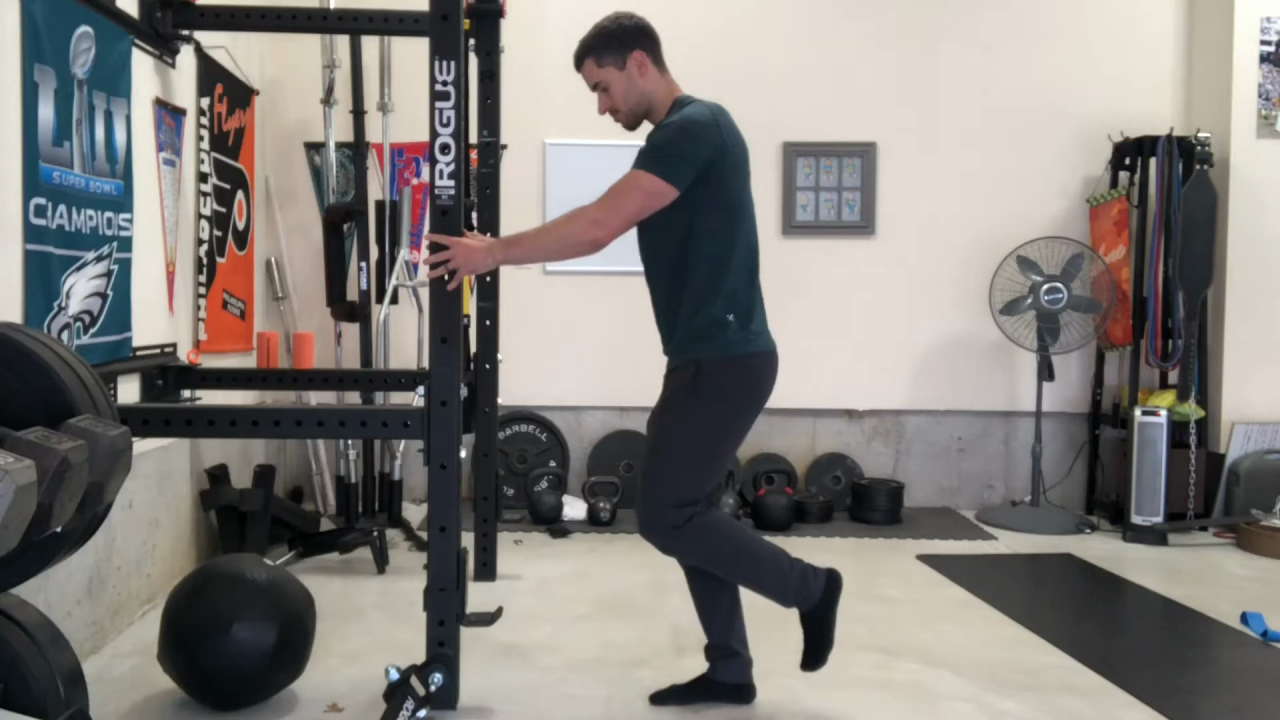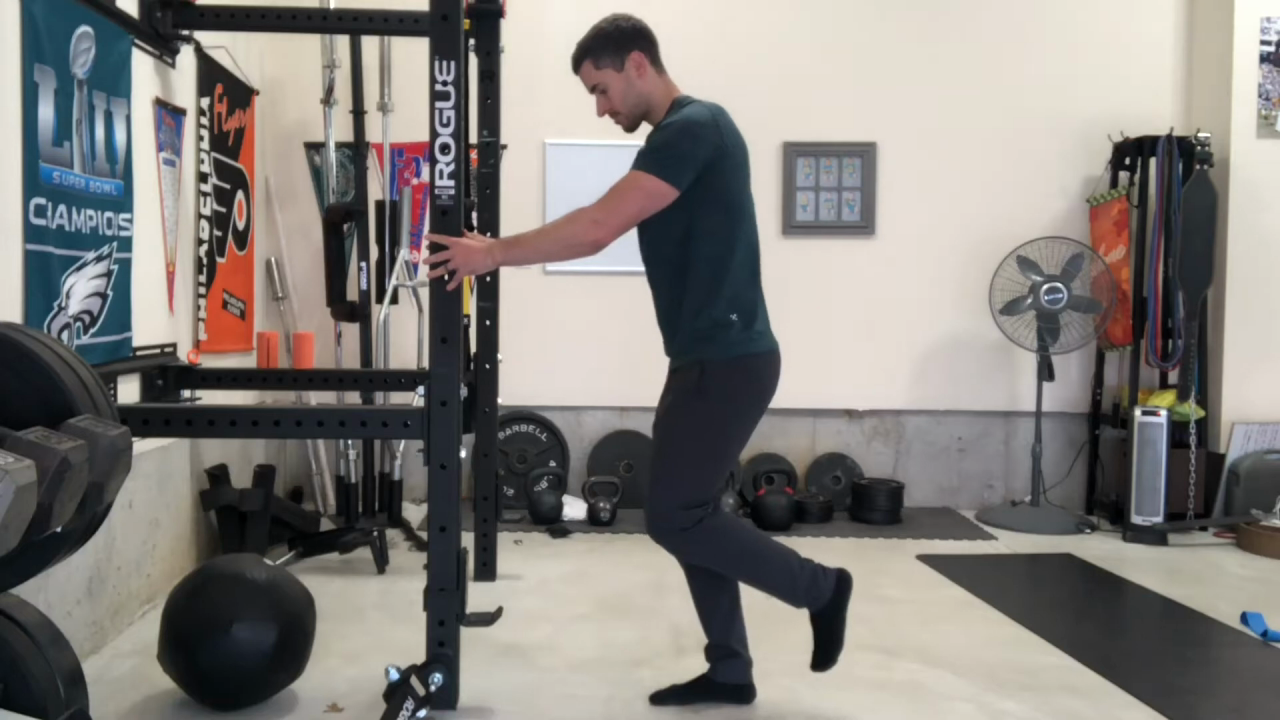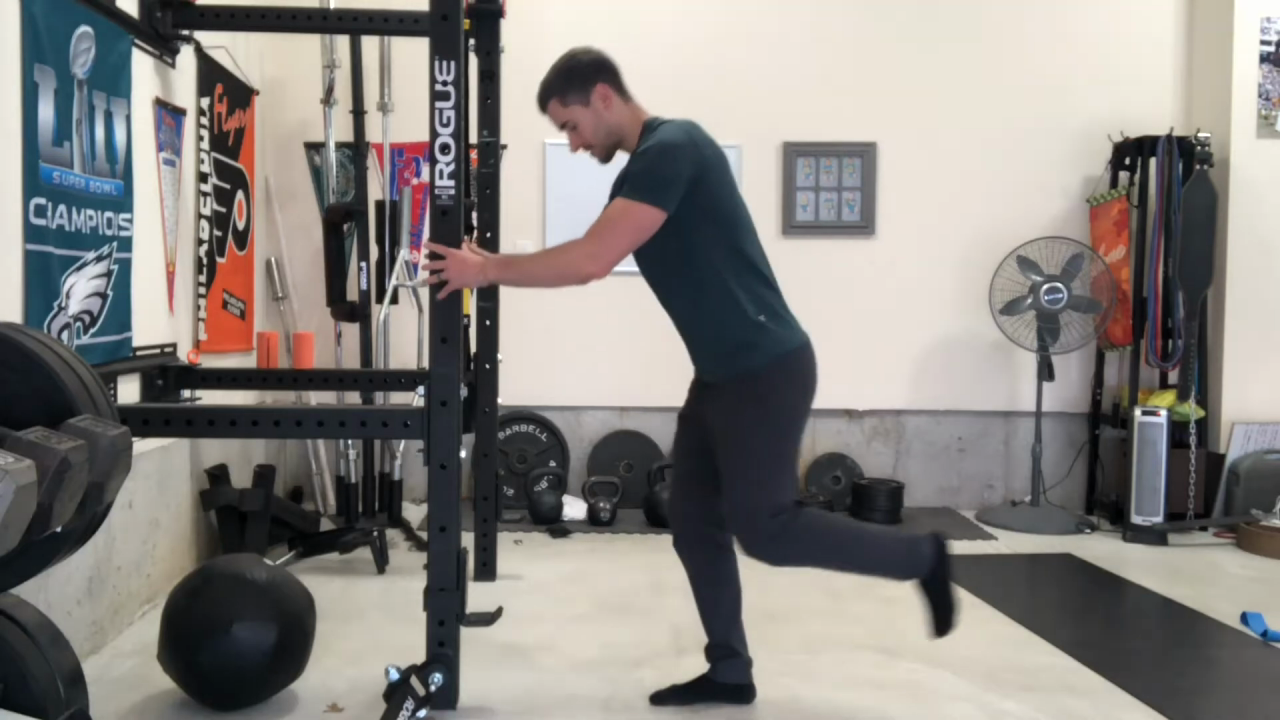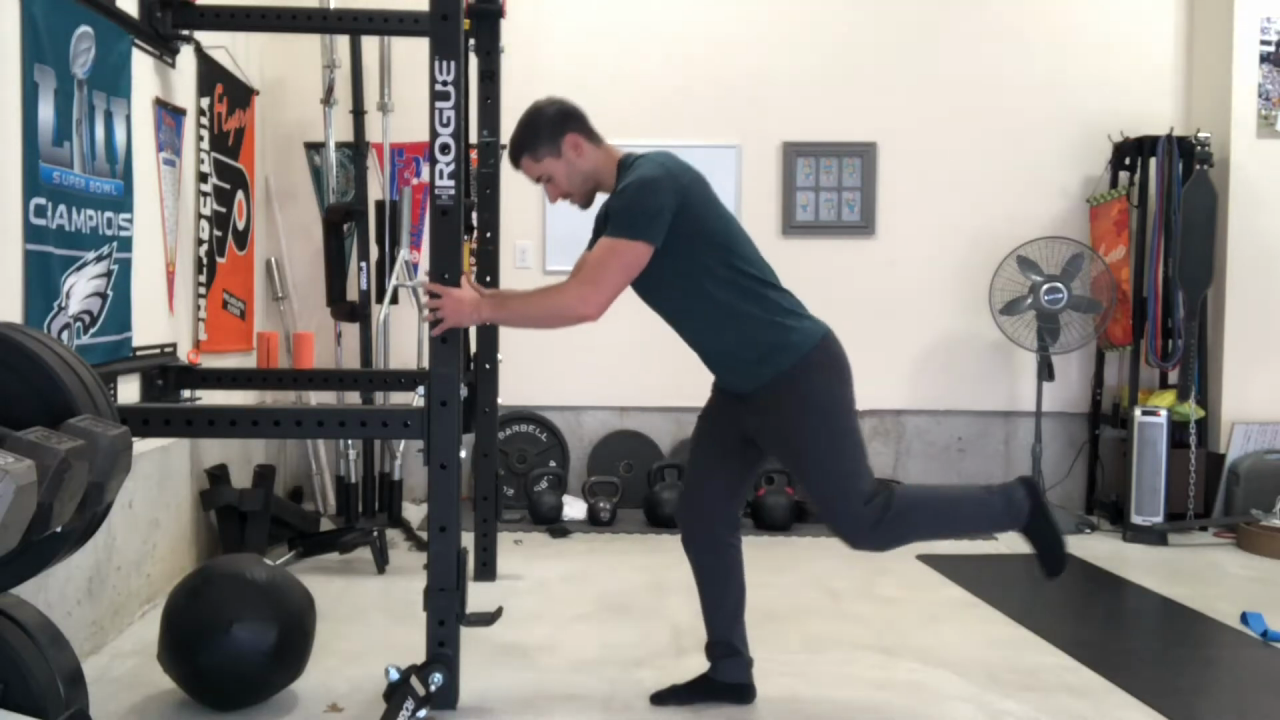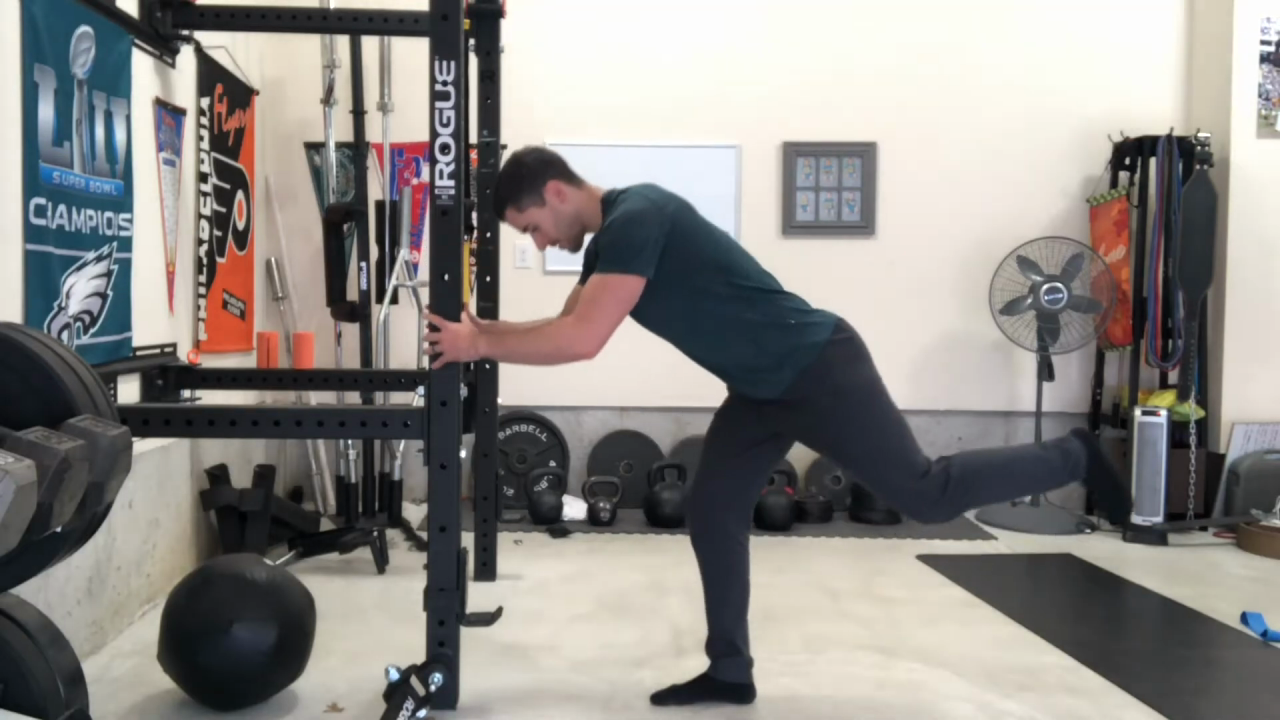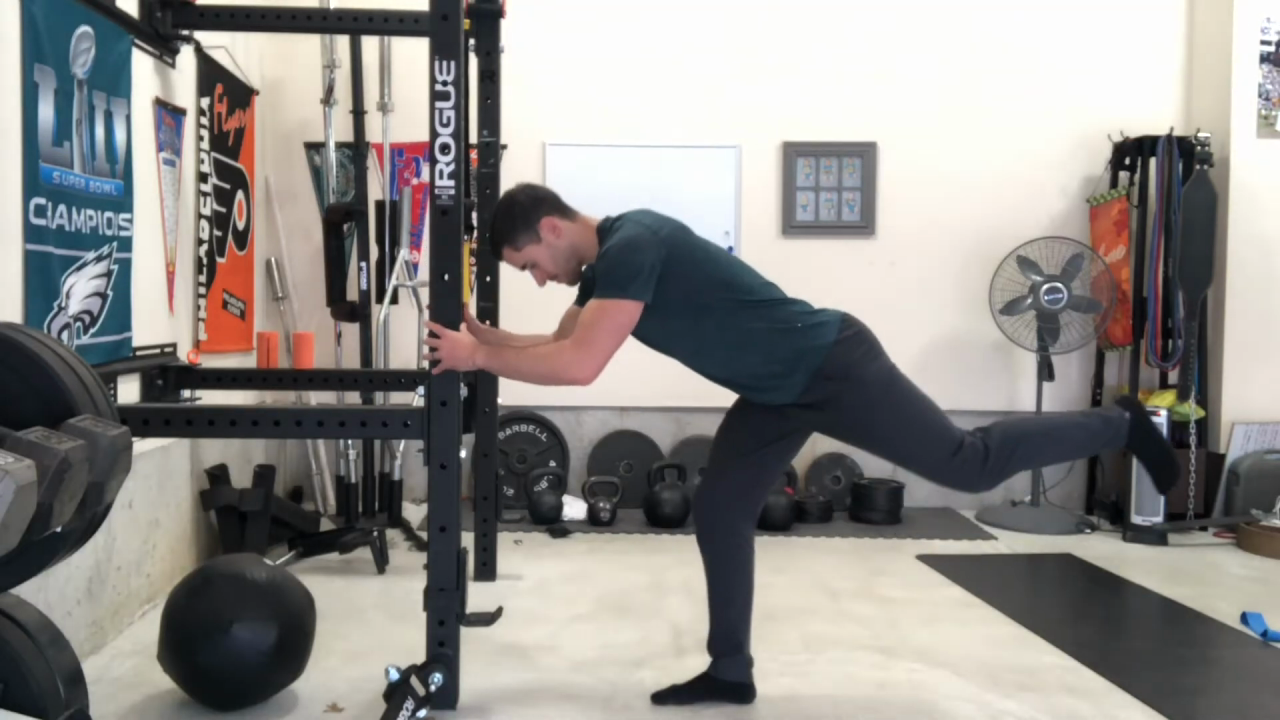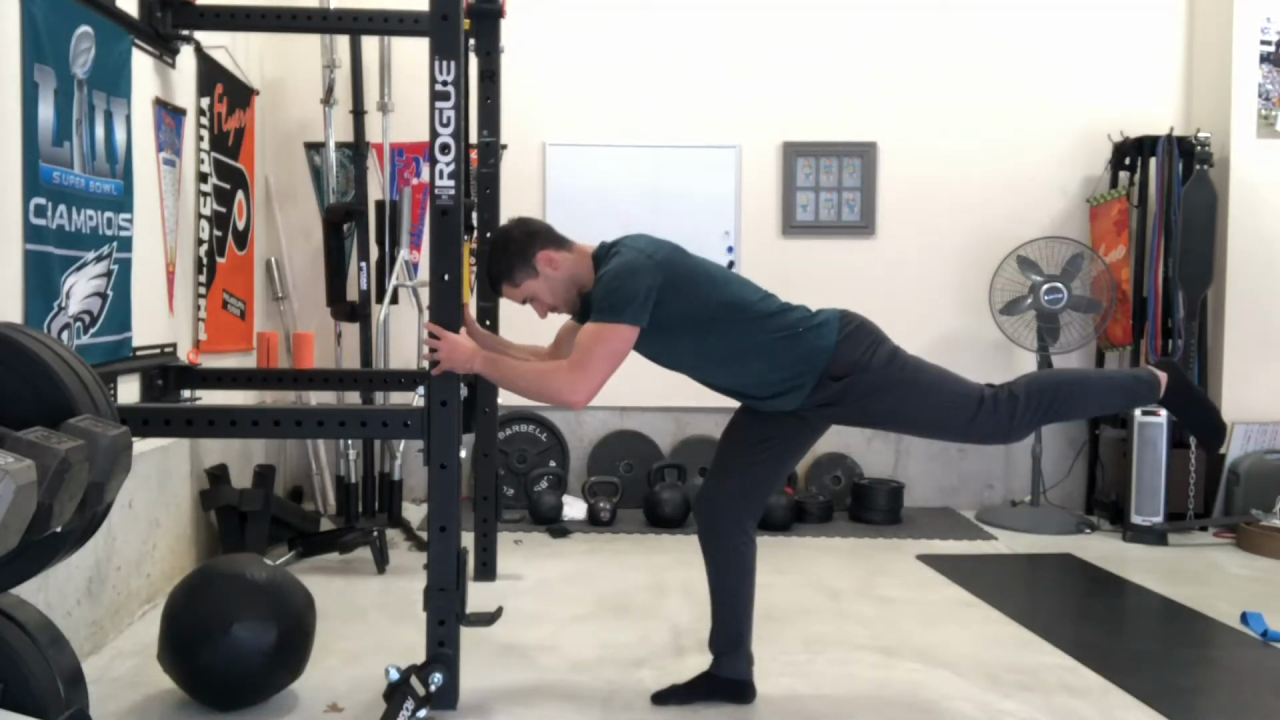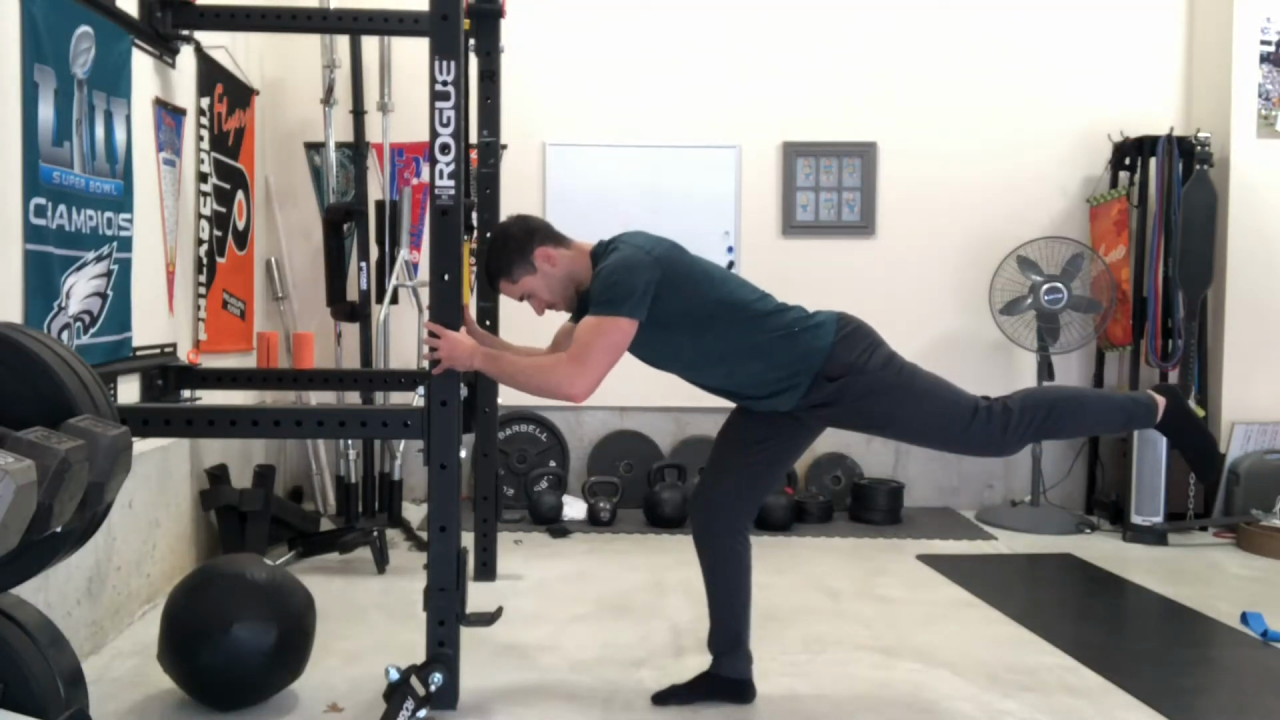
dt=0.4s
person 1, frame 1
left shoulder: (695, 128)
right shoulder: (678, 135)
left elbow: (597, 227)
right elbow: (604, 227)
left wrist: (492, 254)
right wrist: (498, 252)
left hip: (724, 361)
right hip: (707, 357)
left knee: (666, 517)
right knee: (686, 515)
left ankle: (809, 587)
right ankle: (729, 671)
person 1, frame 2
left shoulder: (694, 128)
right shoulder: (677, 136)
left elbow: (597, 227)
right elbow: (603, 227)
left wrist: (493, 254)
right wrist: (499, 253)
left hip: (726, 361)
right hip: (706, 358)
left knee: (675, 519)
right knee: (688, 517)
left ankle: (820, 588)
right ankle: (729, 671)
person 1, frame 3
left shoulder: (670, 149)
right shoulder: (649, 161)
left elbow: (592, 260)
right elbow: (592, 257)
left wrist: (489, 271)
right wrist: (491, 265)
left hip: (763, 369)
right hip: (724, 371)
left knee: (764, 528)
right knee: (694, 523)
left ankle: (918, 557)
right ankle: (728, 672)
person 1, frame 4
left shoulder: (650, 185)
right shoulder: (623, 207)
left elbow: (585, 303)
right elbow: (579, 295)
left wrist: (481, 312)
right wrist: (488, 299)
left hip: (796, 371)
right hip: (745, 382)
left knee: (860, 521)
right knee: (703, 518)
left ankle: (1013, 506)
right ankle: (729, 671)
person 1, frame 5
left shoulder: (636, 219)
right shoulder: (609, 242)
left elbow: (582, 340)
right elbow: (566, 326)
left wrist: (478, 346)
right wrist: (482, 328)
left hip: (818, 369)
right hip: (764, 385)
left knee: (924, 495)
right knee: (712, 513)
left ankle: (1073, 459)
right ankle: (729, 669)
person 1, frame 6
left shoulder: (633, 245)
right shoulder: (607, 266)
left elbow: (580, 365)
right elbow: (560, 346)
left wrist: (477, 358)
right wrist: (483, 334)
left hip: (832, 366)
right hip: (778, 389)
left knee: (963, 463)
right knee: (718, 510)
left ankle: (1117, 424)
right ankle: (730, 670)
person 1, frame 7
left shoulder: (629, 272)
right shoulder: (607, 285)
left elbow: (575, 388)
right elbow: (556, 361)
left wrist: (476, 361)
right wrist: (481, 342)
left hip: (840, 365)
right hip: (789, 392)
left knee: (998, 415)
right knee: (721, 511)
left ankle: (1156, 385)
right ankle: (731, 669)
person 1, frame 8
left shoulder: (627, 267)
right shoulder: (602, 287)
left elbow: (574, 382)
right elbow: (553, 363)
left wrist: (476, 358)
right wrist: (479, 341)
left hip: (835, 366)
right hip: (783, 396)
left knee: (991, 429)
right knee: (715, 512)
left ankle: (1155, 408)
right ankle: (730, 670)
